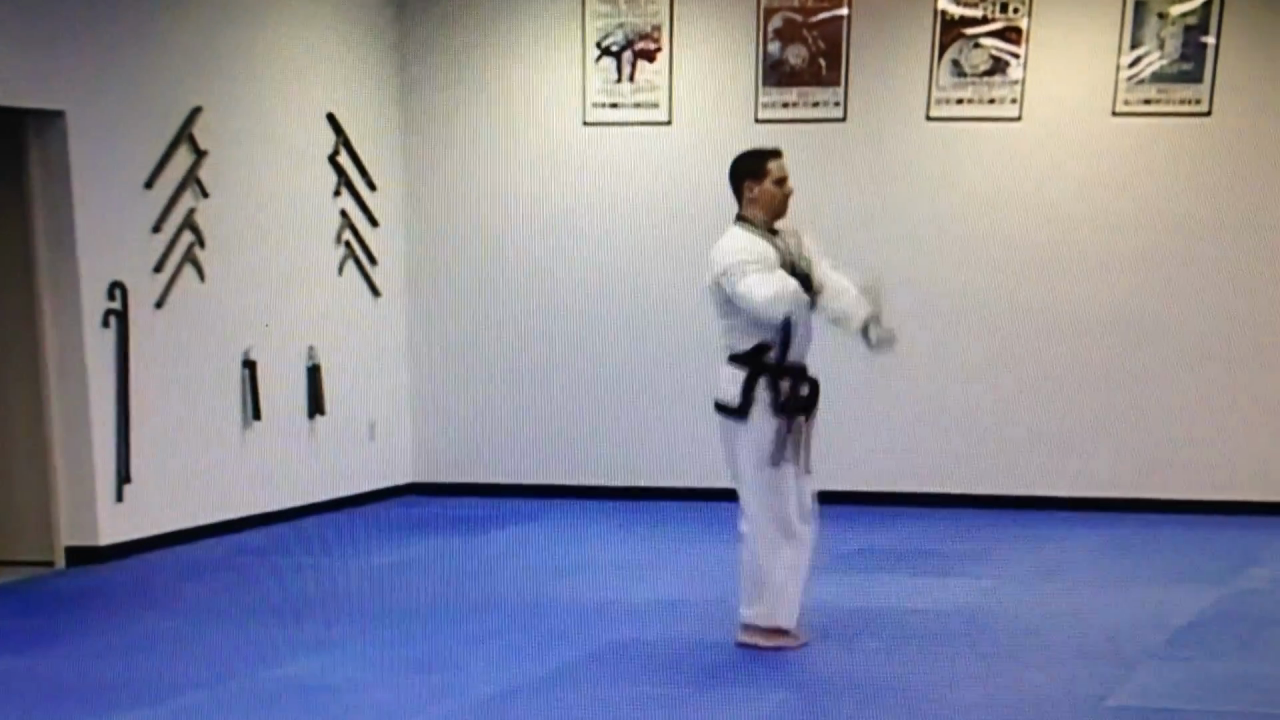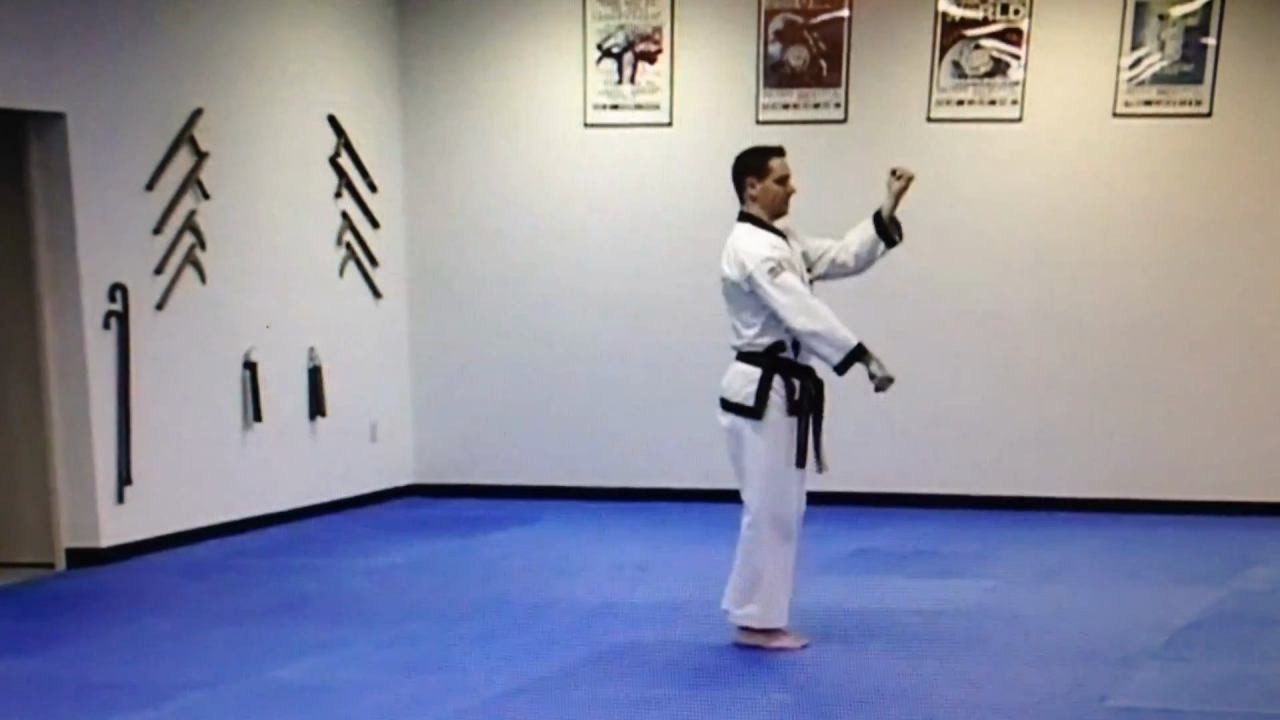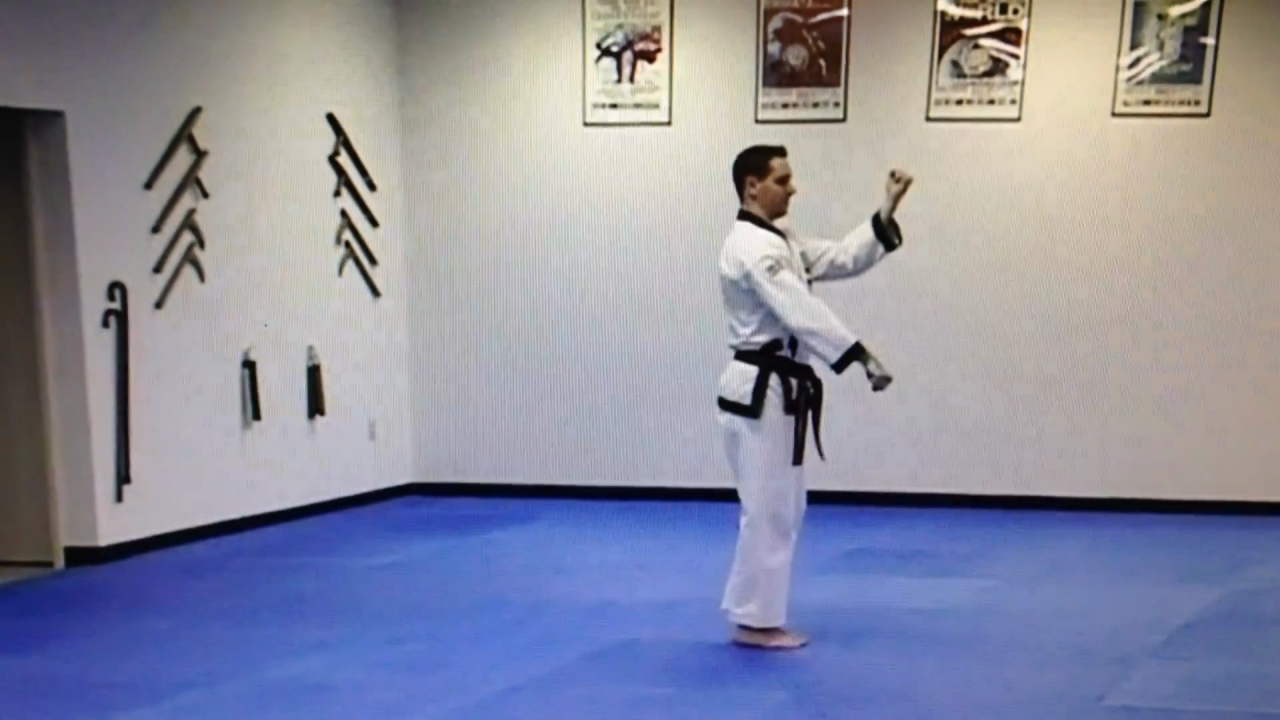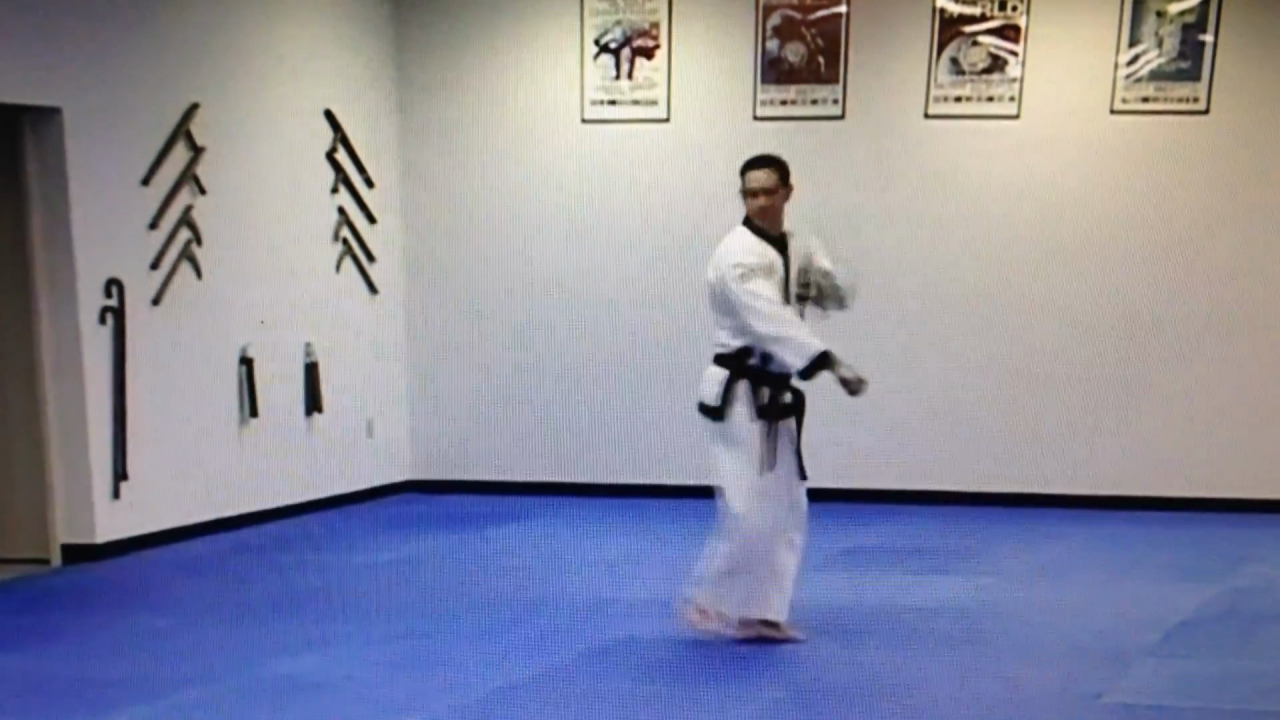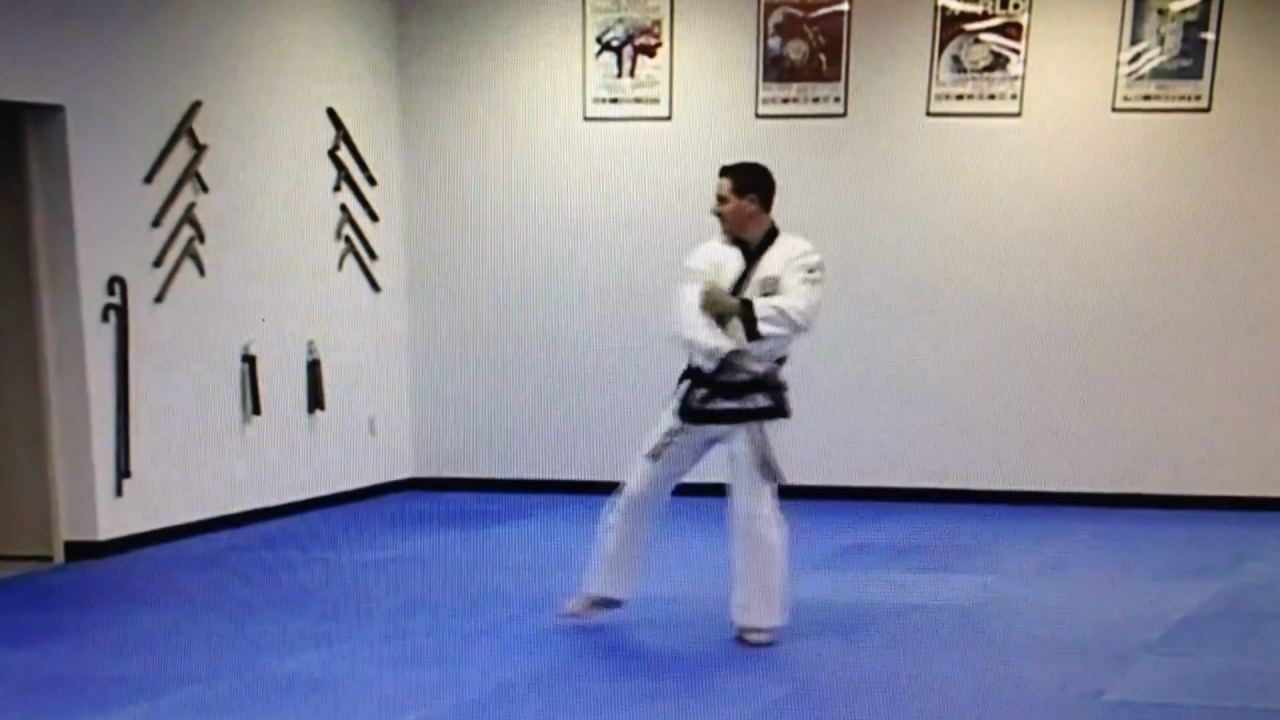
dt=0.3s
person 1, frame 1
left shoulder: (788, 243)
right shoulder: (734, 251)
left elbow: (831, 288)
right elbow: (771, 307)
left wrist: (867, 319)
right wrist: (803, 278)
left hip: (785, 392)
right hip: (755, 395)
left knee: (797, 511)
right knee: (769, 513)
left ankle: (774, 615)
right ankle: (760, 621)
person 1, frame 2
left shoulder: (779, 241)
right shoulder: (752, 247)
left elbow: (845, 256)
right elbow: (803, 314)
left wrist: (890, 206)
right wrist: (865, 358)
left hip: (779, 390)
right hip: (763, 392)
left knee: (783, 511)
right knee: (770, 511)
left ankle: (761, 614)
right ankle: (755, 622)
person 1, frame 3
left shoulder: (777, 241)
right shoulder: (751, 245)
left elbow: (845, 258)
right elbow: (802, 312)
left wrist: (888, 209)
right wrist: (863, 356)
left hip: (777, 389)
right hip: (761, 390)
left knee: (784, 509)
right knee: (769, 510)
left ankle: (761, 615)
right ankle: (755, 621)
person 1, frame 4
left shoulder: (798, 248)
right shoulder: (738, 253)
left elbow: (833, 296)
right elbow: (771, 321)
left wrist: (822, 285)
right wrist: (832, 364)
left hip: (774, 397)
right hip: (738, 396)
left knee: (787, 512)
right knee: (752, 511)
left ankle: (760, 613)
right ankle: (707, 601)
person 1, frame 5
left shoulder: (799, 256)
right shoulder: (709, 255)
left elbow: (800, 315)
right elbow: (693, 325)
left wrist: (741, 310)
right wrist: (729, 358)
left hip: (753, 405)
right hip: (698, 397)
left knee: (758, 513)
right knee: (638, 494)
left ankle: (758, 619)
right ankle: (604, 588)
